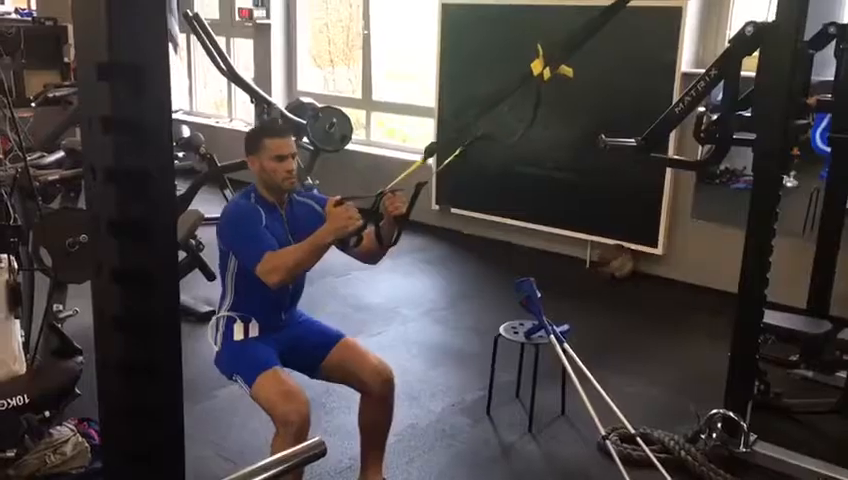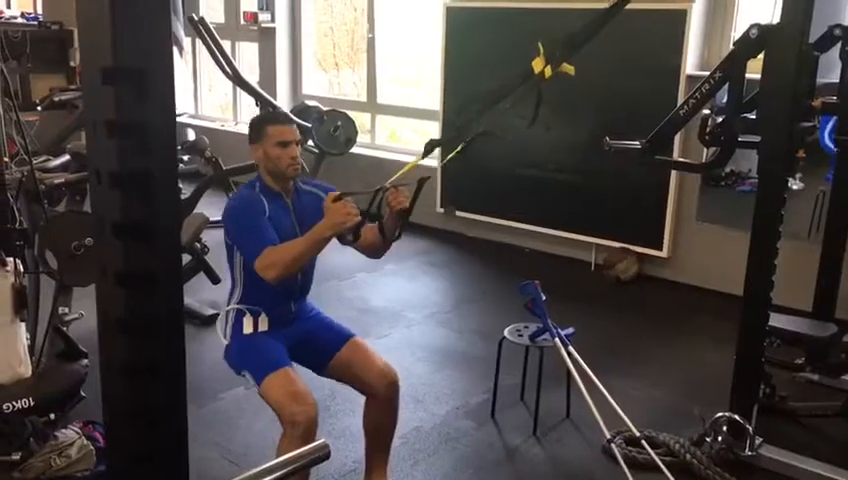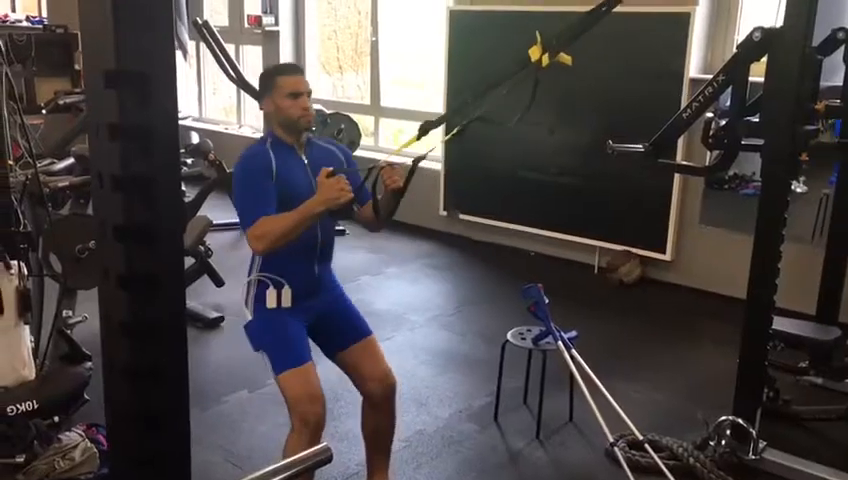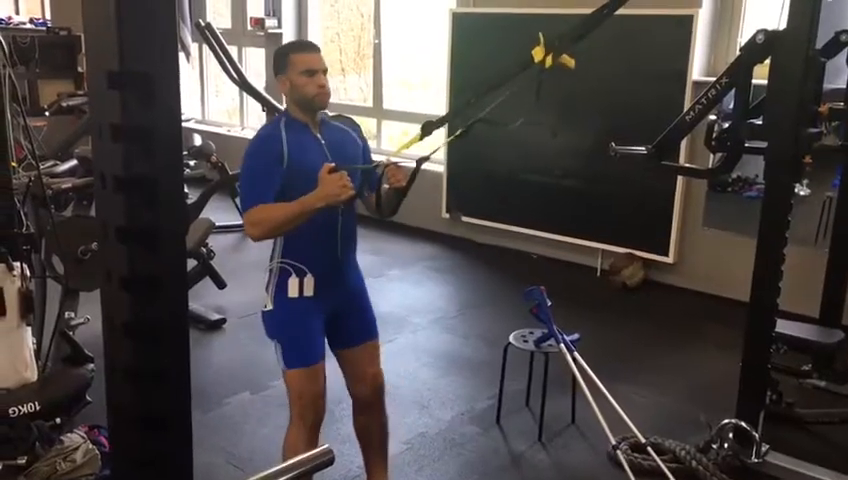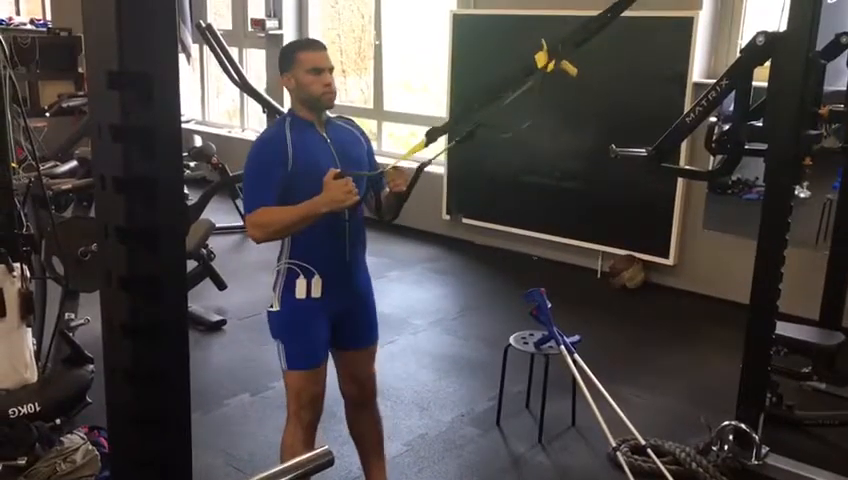
dt=0.3s
person 1, frame 1
left shoulder: (309, 203)
right shoulder: (240, 214)
left elbow: (367, 253)
right elbow: (274, 273)
left wrist: (389, 223)
right wrist: (330, 231)
left hip: (291, 322)
right hip: (243, 333)
left knee: (379, 378)
right knee: (294, 413)
person 1, frame 2
left shoulder: (317, 193)
right shoulder: (245, 205)
left elbow: (372, 247)
right elbow: (271, 268)
left wrist: (393, 217)
right wrist: (326, 228)
left hip: (302, 315)
right hip: (254, 327)
left knee: (384, 382)
right knee: (301, 414)
person 1, frame 3
left shoulder: (332, 153)
right shoulder: (256, 162)
left elbow: (371, 220)
right elbow: (261, 239)
left wrist: (390, 194)
right wrist: (320, 202)
left hip: (325, 289)
right hip: (275, 300)
left knee: (381, 386)
right knee: (310, 413)
person 1, frame 4
left shoulder: (348, 134)
right shoulder: (270, 143)
left elbow: (377, 206)
right elbow: (255, 225)
left wrist: (393, 188)
right wrist: (318, 198)
left hip: (347, 281)
right hip: (297, 288)
left knee: (369, 392)
right knee: (308, 410)
person 1, frame 5
left shoulder: (352, 134)
right shoulder: (274, 144)
left elbow: (380, 209)
right elbow: (258, 227)
left wrist: (395, 192)
right wrist: (322, 202)
left hip: (354, 283)
right hip: (303, 289)
left knee: (362, 395)
right knee: (305, 413)
